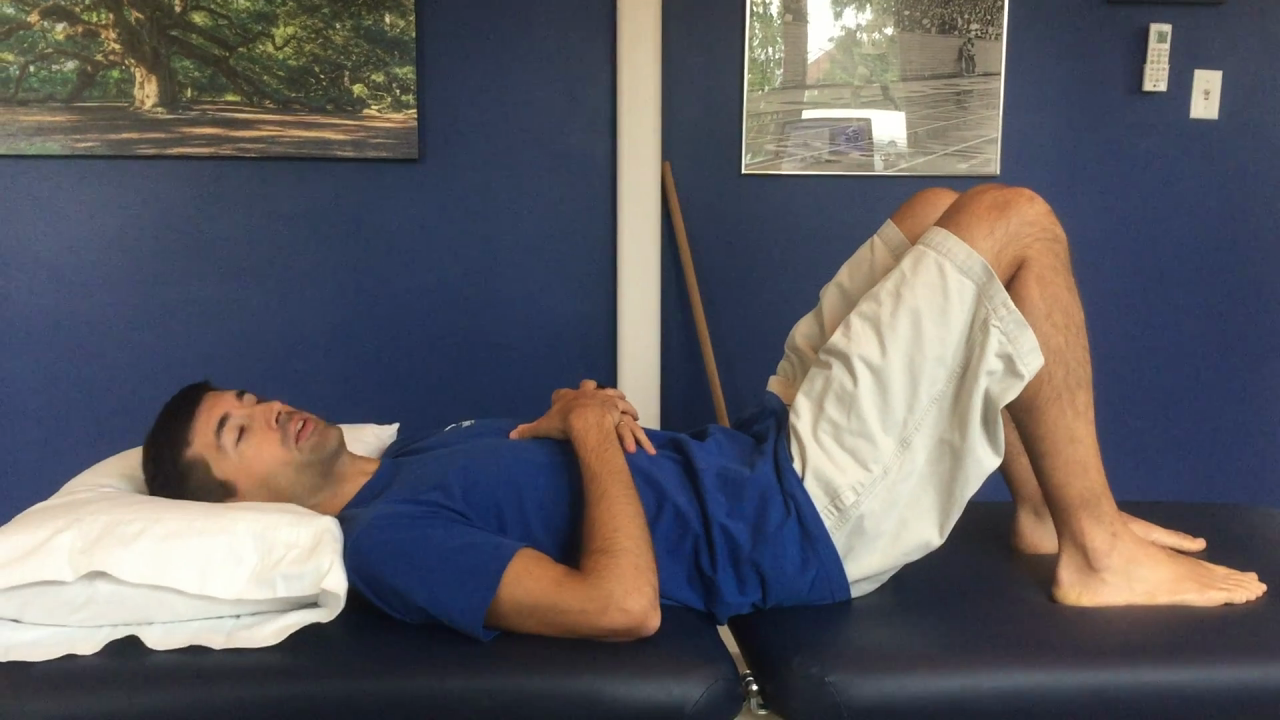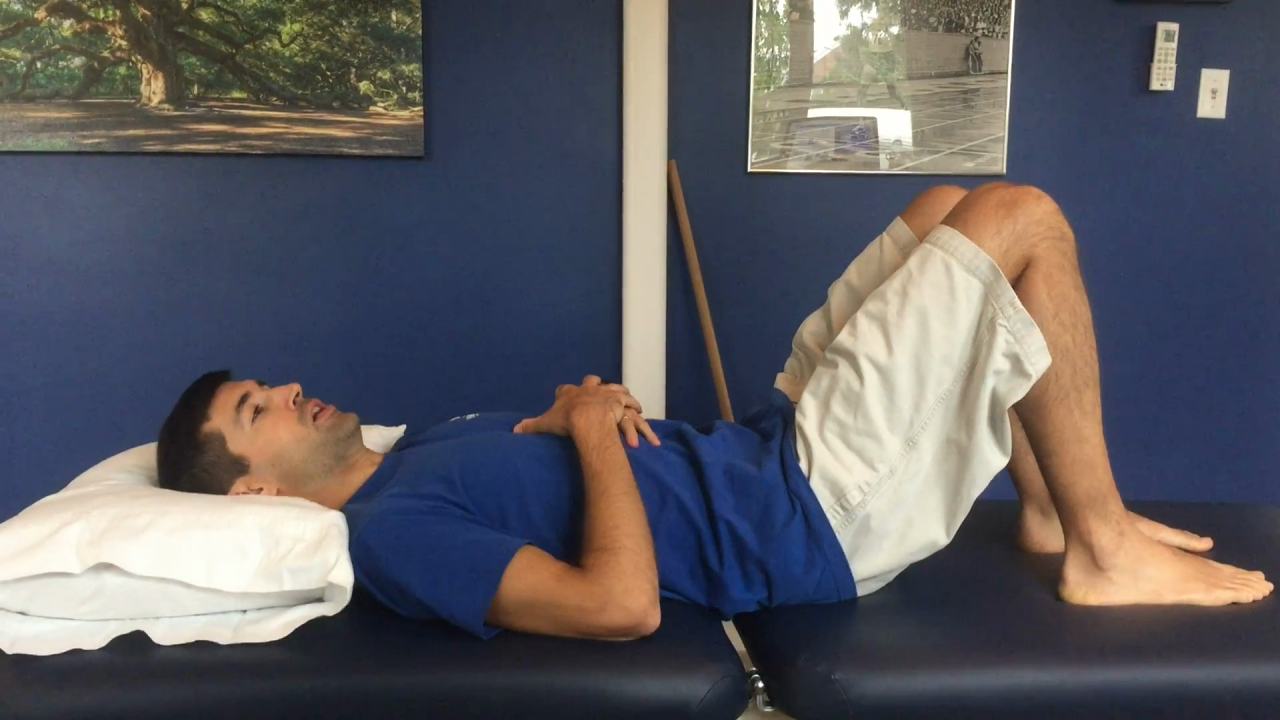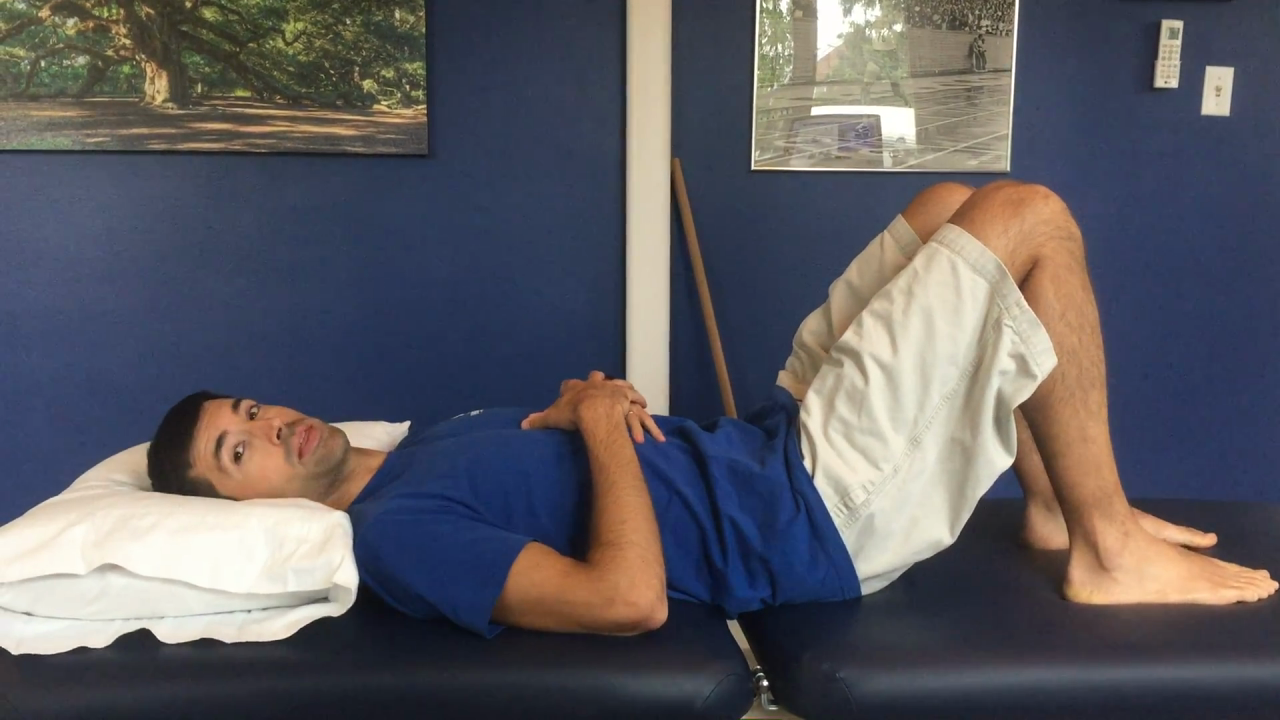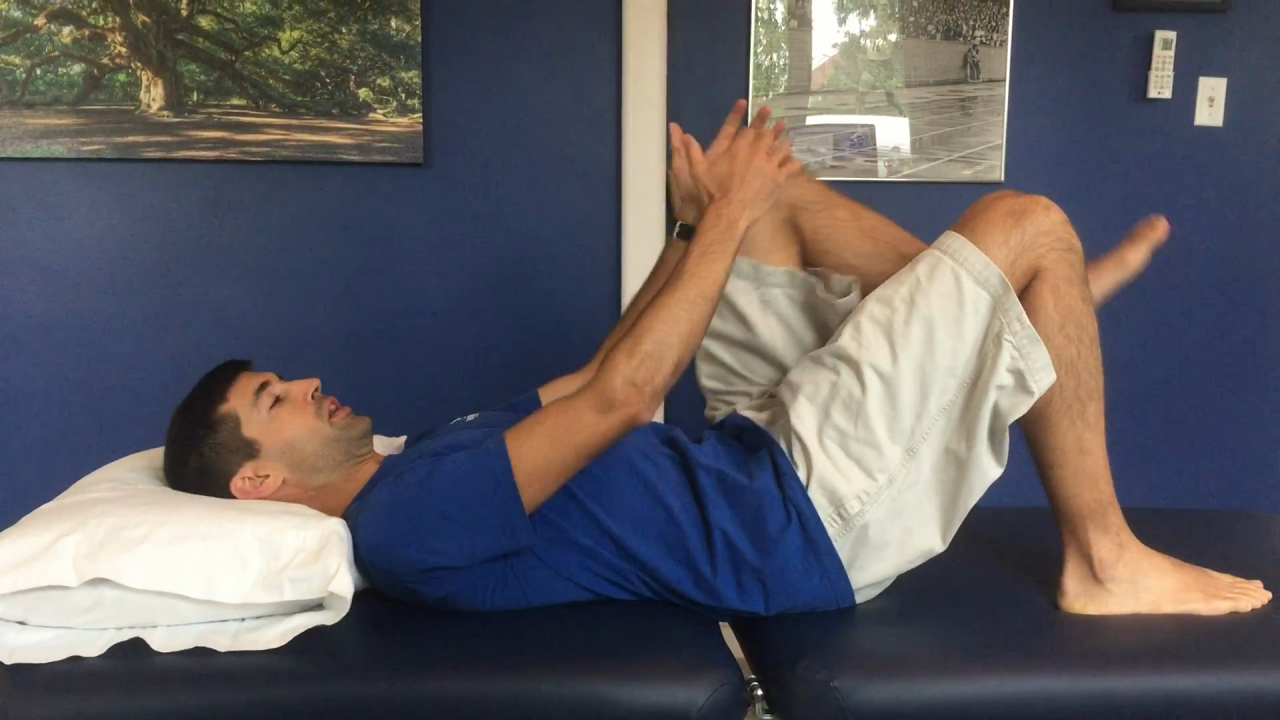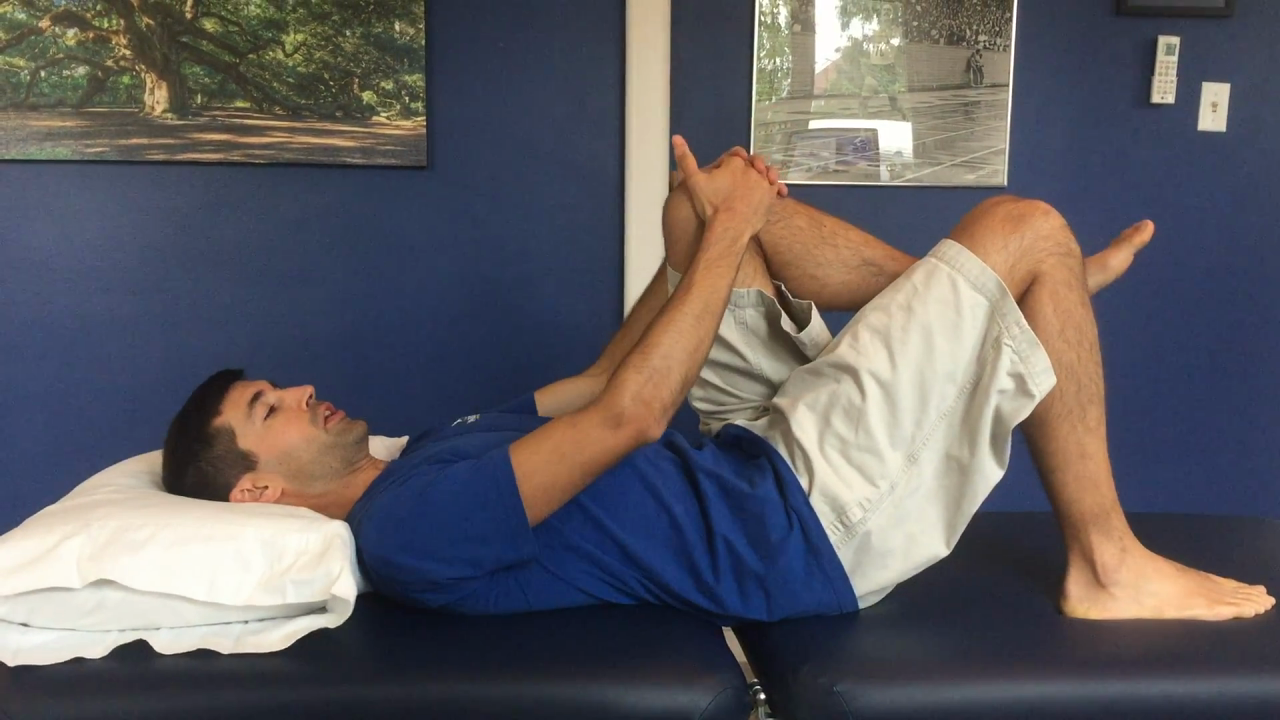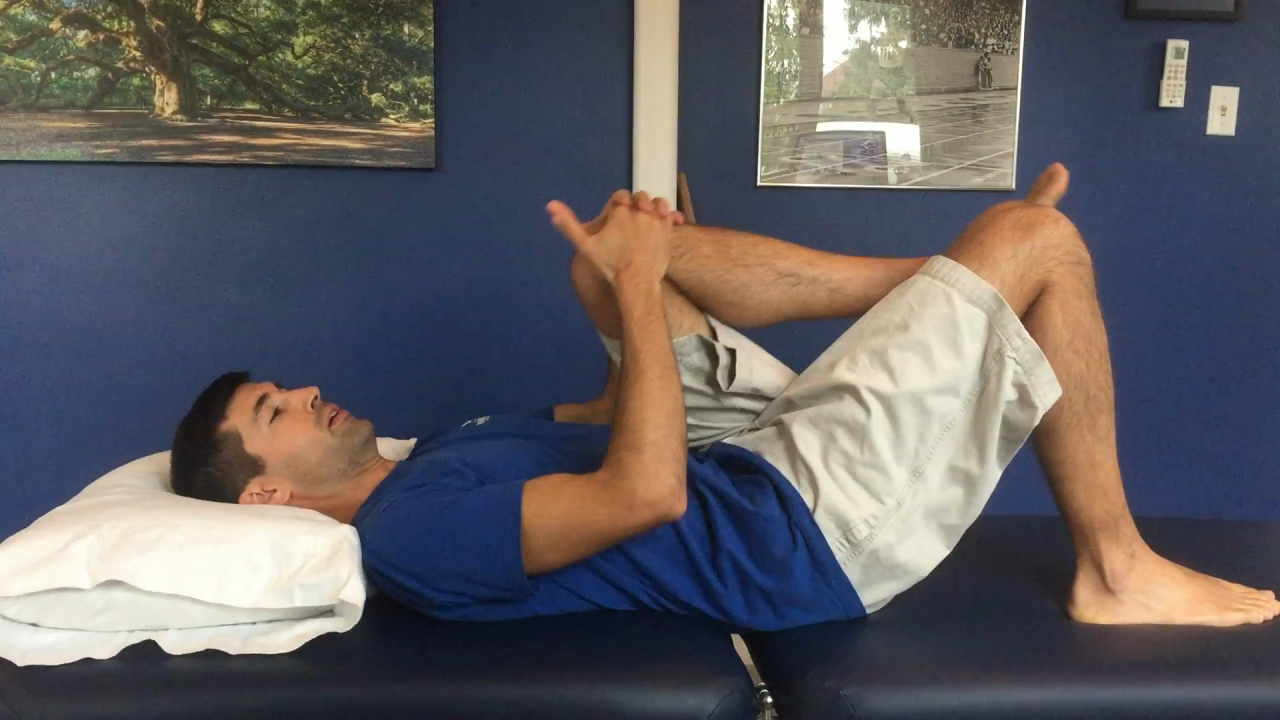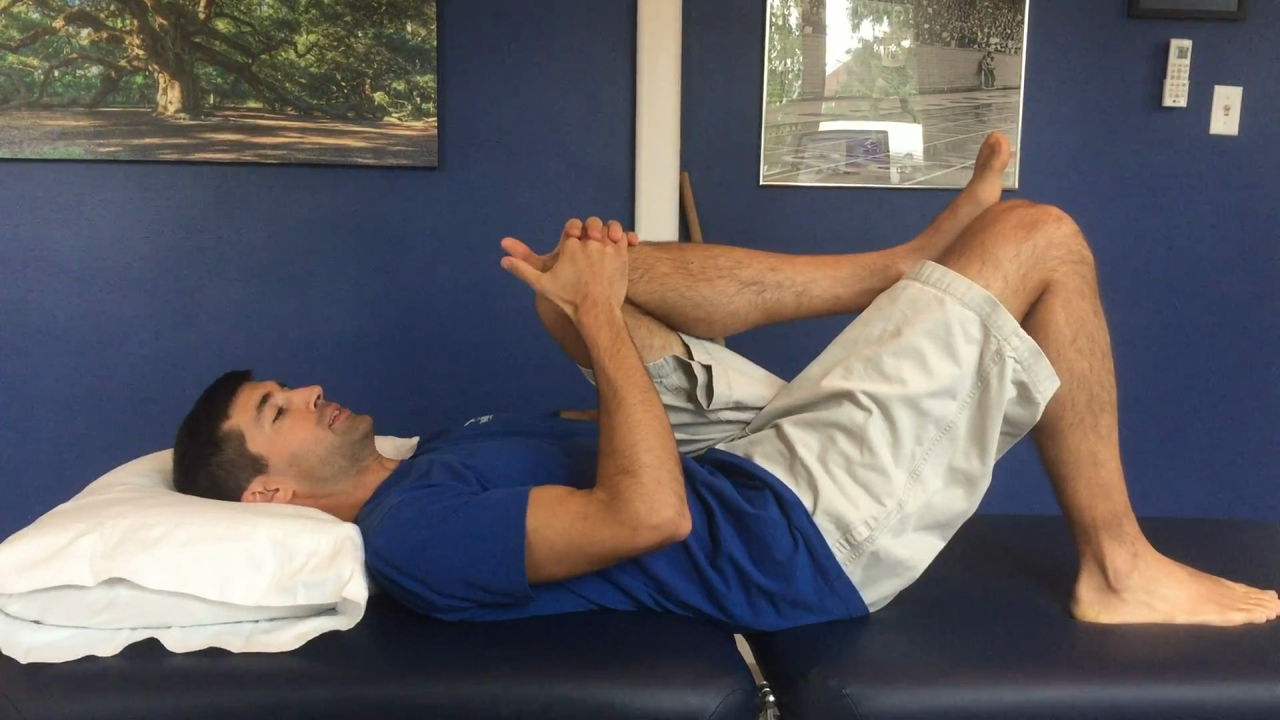
dt=0.7s
person 1, frame 1
left shoulder: (408, 452)
right shoulder: (386, 540)
right elbow: (623, 607)
left wrist: (571, 419)
right wrist: (594, 433)
left hip: (759, 447)
right hip: (806, 522)
left knee: (940, 210)
right knee: (1012, 222)
left ankle: (1044, 509)
right ankle: (1098, 552)
person 1, frame 2
left shoulder: (416, 450)
right shoulder: (392, 532)
right elbow: (623, 606)
left wrist: (584, 408)
right wrist: (593, 428)
left hip: (767, 444)
right hip: (815, 517)
left knee: (951, 209)
right knee: (1021, 220)
left ankle: (1051, 507)
right ankle: (1107, 552)
person 1, frame 3
left shoulder: (414, 454)
right shoulder: (396, 534)
right elbow: (631, 599)
left wrist: (590, 406)
right wrist: (601, 424)
left hip: (771, 439)
right hip: (816, 518)
left knee: (954, 206)
right knee: (1028, 218)
left ankle: (1057, 502)
right ankle: (1110, 552)
person 1, frame 4
left shoulder: (420, 464)
right shoulder: (412, 521)
left elbow: (600, 376)
right elbow: (623, 392)
left wrist: (708, 219)
right wrist: (730, 215)
left hip: (754, 456)
right hip: (808, 518)
left knee: (769, 185)
right knee: (1024, 224)
left ankle: (1029, 332)
right ankle: (1106, 559)
person 1, frame 5
left shoulder: (423, 465)
right shoulder: (414, 529)
left elbow: (597, 386)
right elbow: (630, 411)
left wrist: (704, 236)
right wrist: (729, 235)
left hip: (749, 457)
right hip: (807, 524)
left knee: (704, 211)
right knee: (1024, 225)
left ankle: (1029, 316)
right ankle: (1107, 564)
person 1, frame 6
left shoulder: (427, 463)
right shoulder: (413, 536)
left elbow: (611, 425)
right elbow: (649, 490)
left wrist: (627, 270)
right wrist: (637, 285)
left hip: (748, 461)
right hip: (805, 527)
right knee: (1038, 240)
left ankle: (948, 282)
right ankle: (1118, 568)
person 1, frame 7
left shoulder: (430, 466)
right shoulder: (416, 536)
left elbow: (616, 433)
right elbow: (651, 513)
left wrist: (592, 297)
right wrist: (599, 317)
left hip: (741, 459)
right hip: (806, 527)
right knee: (1039, 238)
left ankle: (918, 262)
right ankle: (1119, 568)
